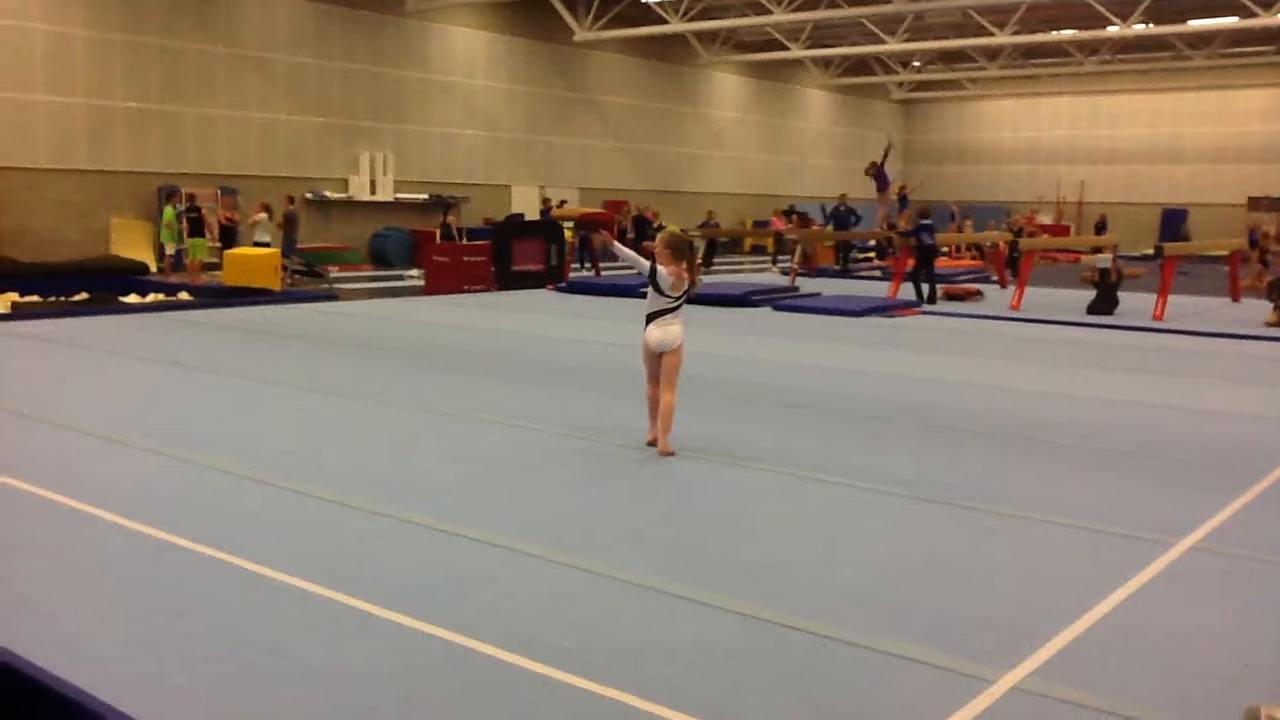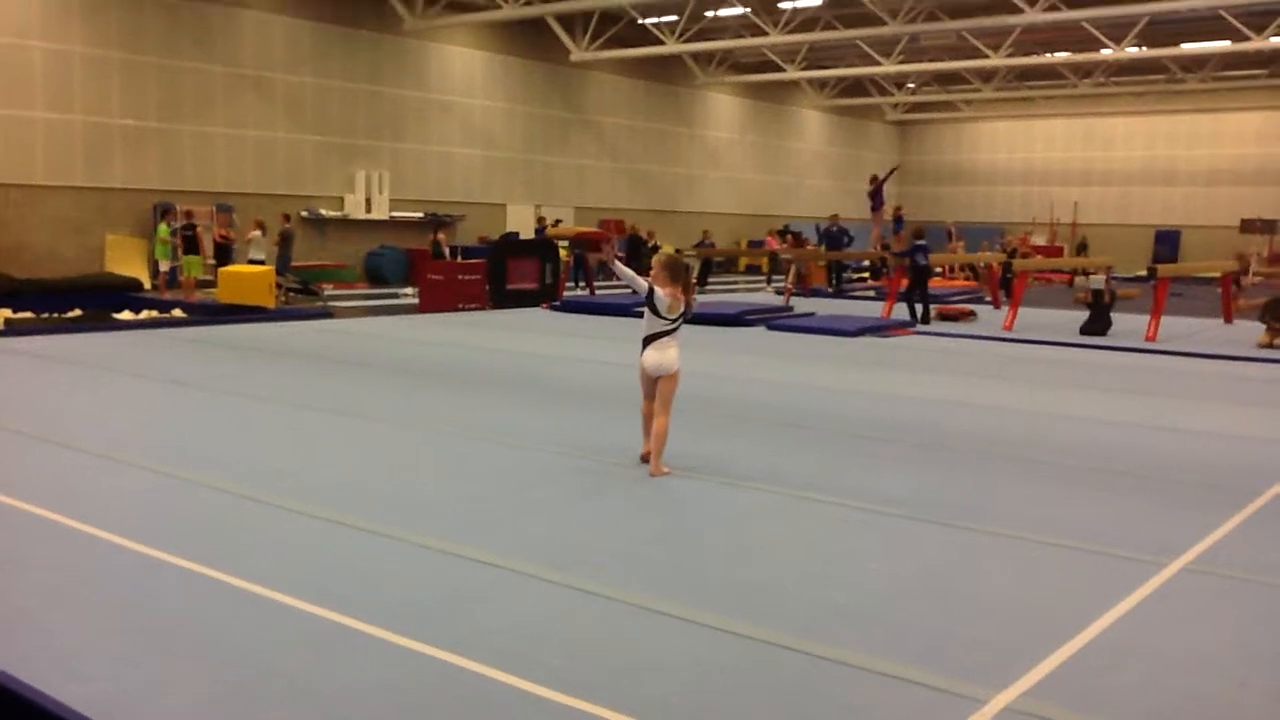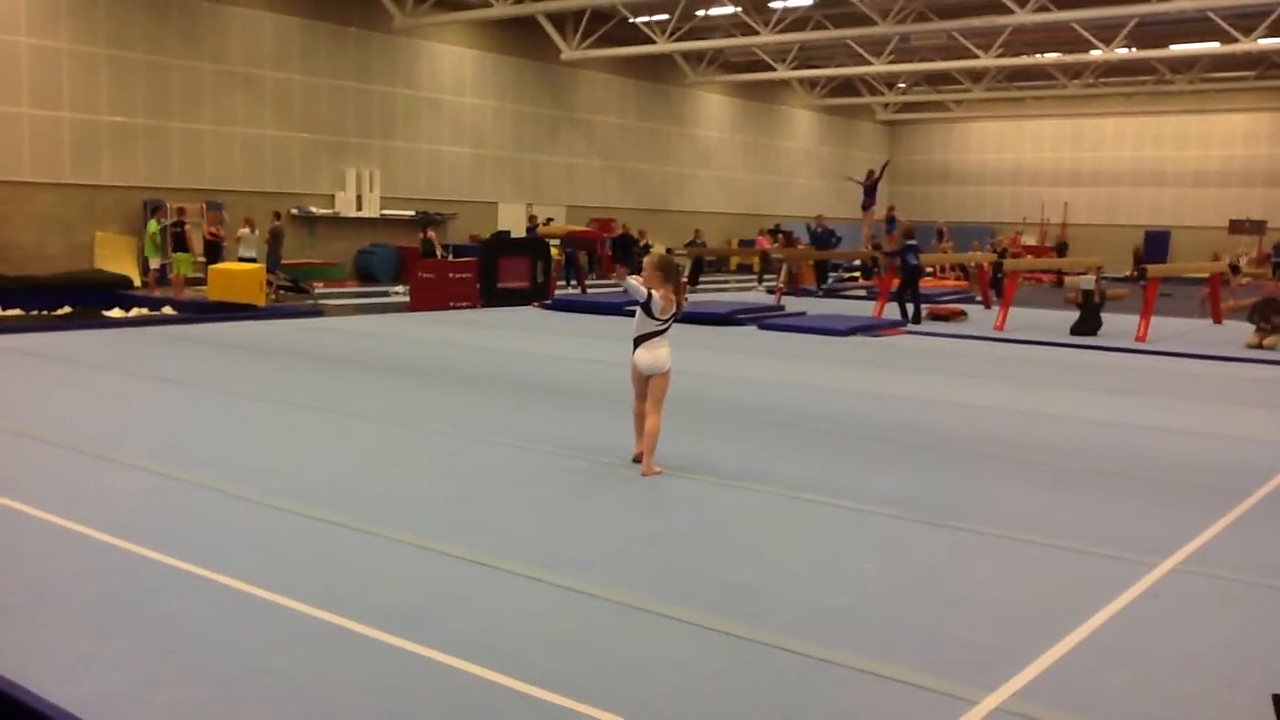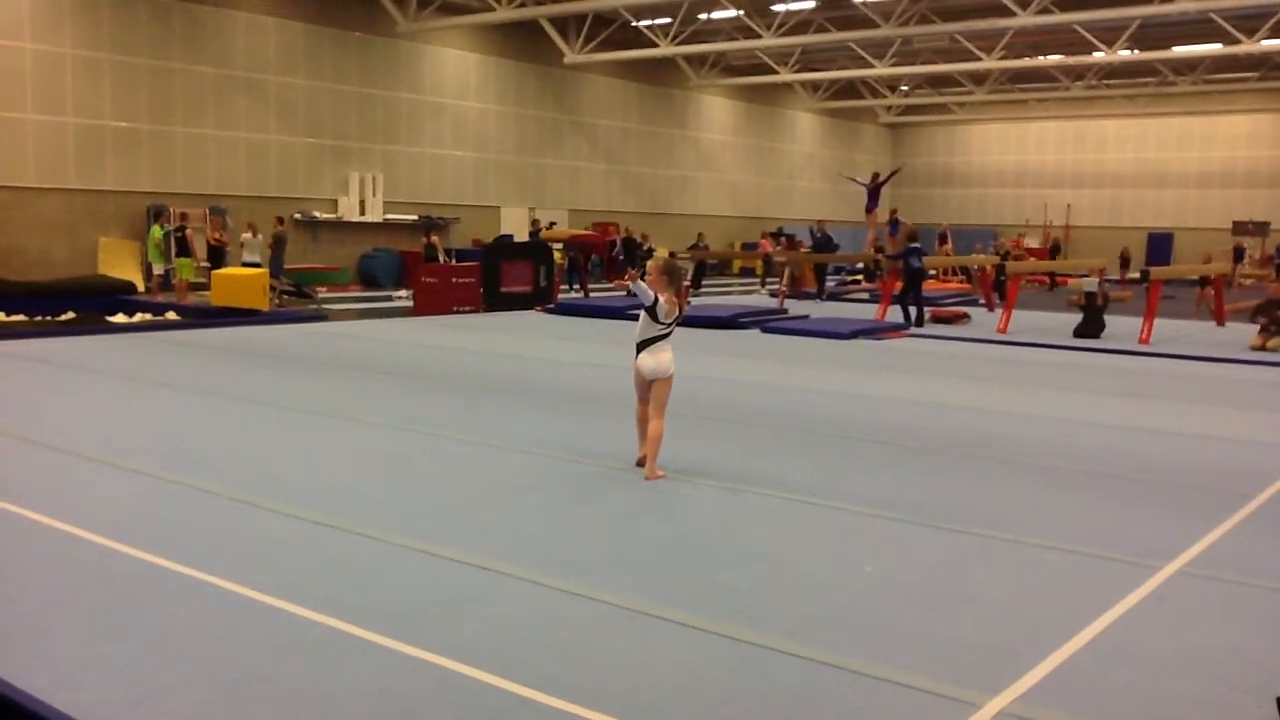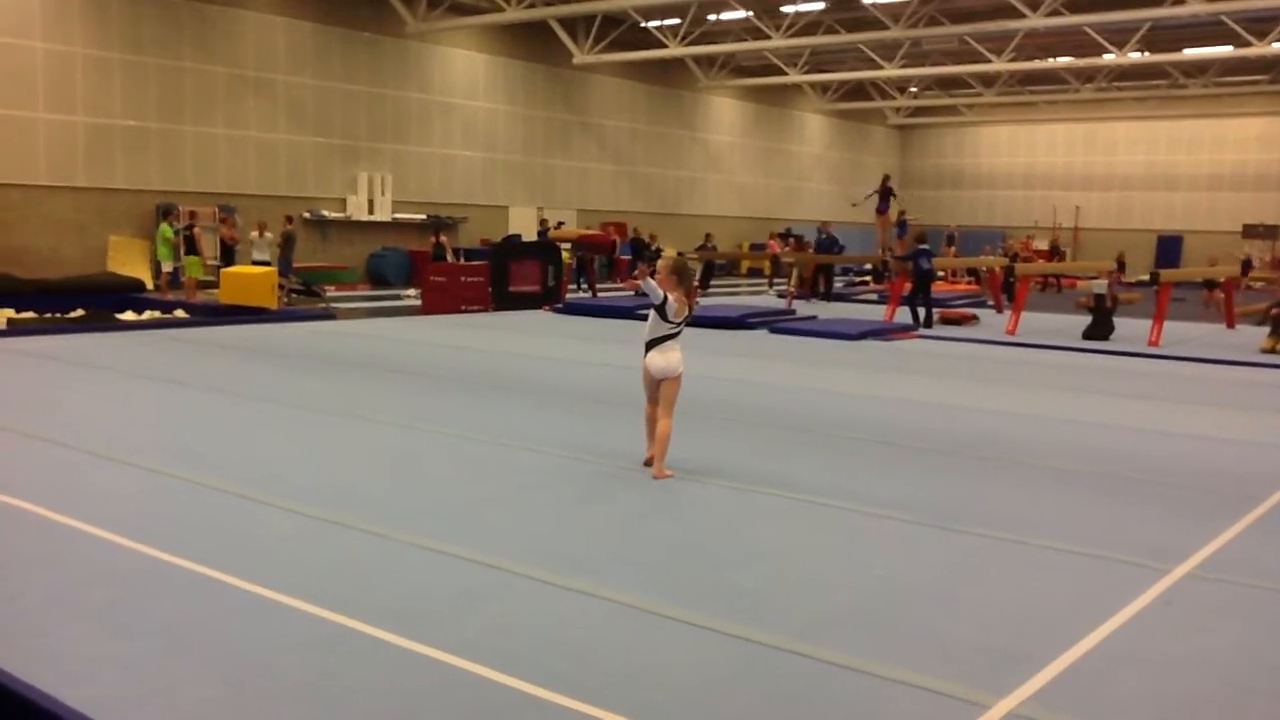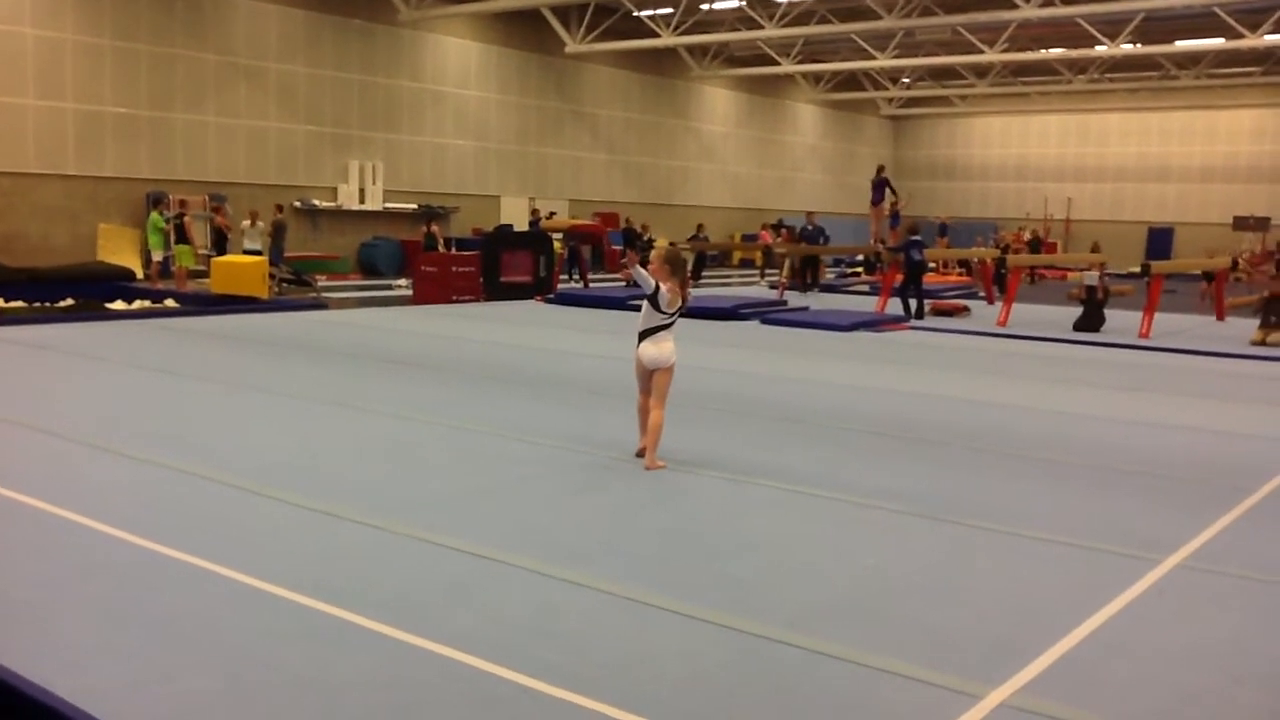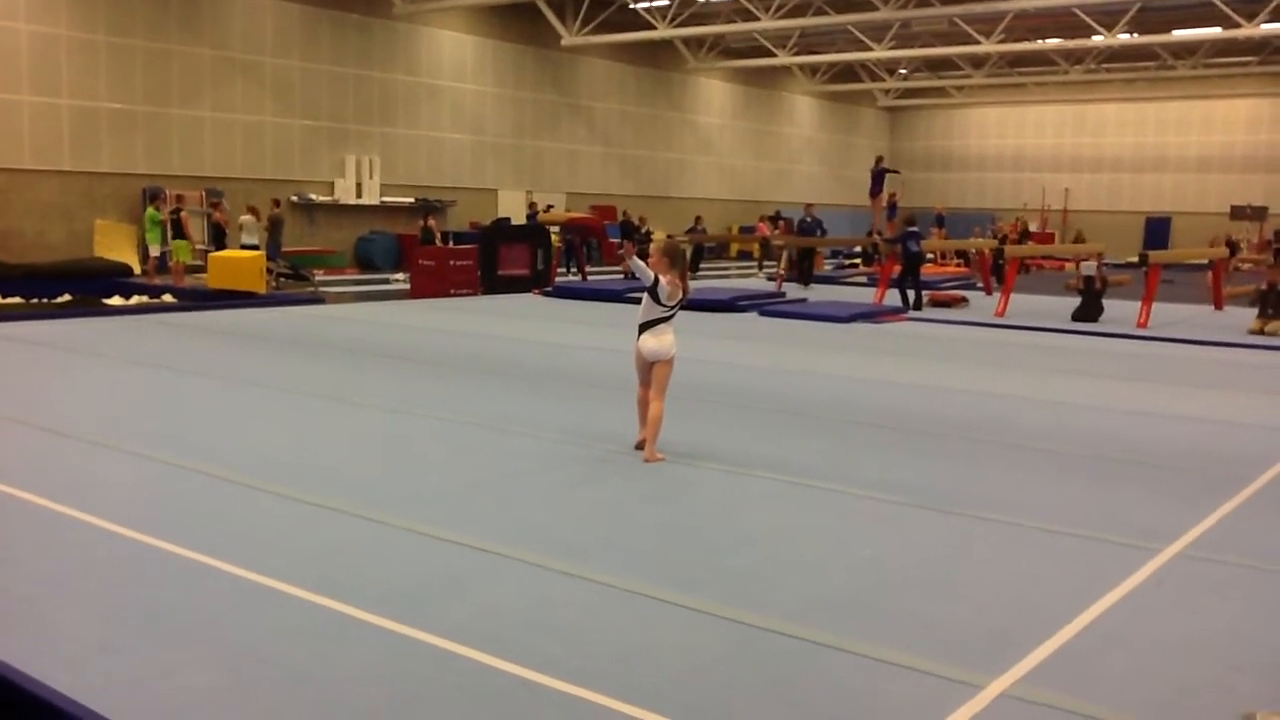
dt=0.4s
person 1, frame 1
left shoulder: (659, 273)
right shoulder: (687, 276)
left elbow: (636, 260)
right elbow: (680, 261)
left wrist: (612, 244)
right wrist: (657, 253)
left hip: (653, 333)
right hip: (673, 335)
left knee: (652, 384)
right knee: (668, 390)
left ankle: (653, 432)
right ankle: (663, 441)
person 1, frame 2
left shoulder: (656, 295)
right shoulder: (683, 299)
left elbow: (635, 281)
left wrist: (614, 263)
right wrist: (653, 282)
left hip: (650, 356)
right hip: (670, 358)
left knee: (648, 401)
right knee: (662, 412)
left ankle: (647, 447)
right ankle: (656, 463)
person 1, frame 3
left shoulder: (651, 298)
right shoulder: (672, 298)
left elbow: (639, 290)
right elbow: (644, 286)
left wrist: (624, 279)
right wrist: (629, 278)
left hip: (642, 355)
right hip: (661, 357)
left knee: (639, 401)
right knee: (654, 412)
left ankle: (639, 447)
right ankle: (648, 463)
person 1, frame 4
left shoulder: (657, 302)
right shoulder: (674, 302)
left elbow: (646, 293)
right elbow: (650, 292)
left wrist: (633, 282)
right wrist: (631, 284)
left hip: (645, 359)
right hip: (664, 361)
left knee: (642, 405)
right knee: (657, 416)
left ankle: (642, 451)
right ankle: (651, 467)
person 1, frame 5
left shoulder: (667, 301)
right shoulder: (684, 301)
left elbow: (655, 292)
left wrist: (643, 279)
right wrist: (642, 284)
left hip: (654, 358)
right hip: (673, 361)
left knee: (651, 405)
right knee: (665, 415)
left ankle: (651, 451)
right ankle: (659, 466)
person 1, frame 6
left shoulder: (659, 291)
right shoulder: (679, 293)
left elbow: (647, 281)
left wrist: (633, 267)
right wrist: (634, 272)
left hip: (647, 349)
right hip: (666, 352)
left knee: (644, 396)
right knee: (658, 405)
left ankle: (643, 442)
right ankle: (651, 457)
person 1, frame 7
left shoulder: (658, 283)
right shoulder: (680, 286)
left elbow: (644, 272)
left wrist: (631, 258)
right wrist: (633, 262)
left hip: (647, 341)
right hip: (666, 344)
left knee: (644, 387)
right knee: (658, 397)
left ankle: (643, 433)
right ankle: (650, 449)
